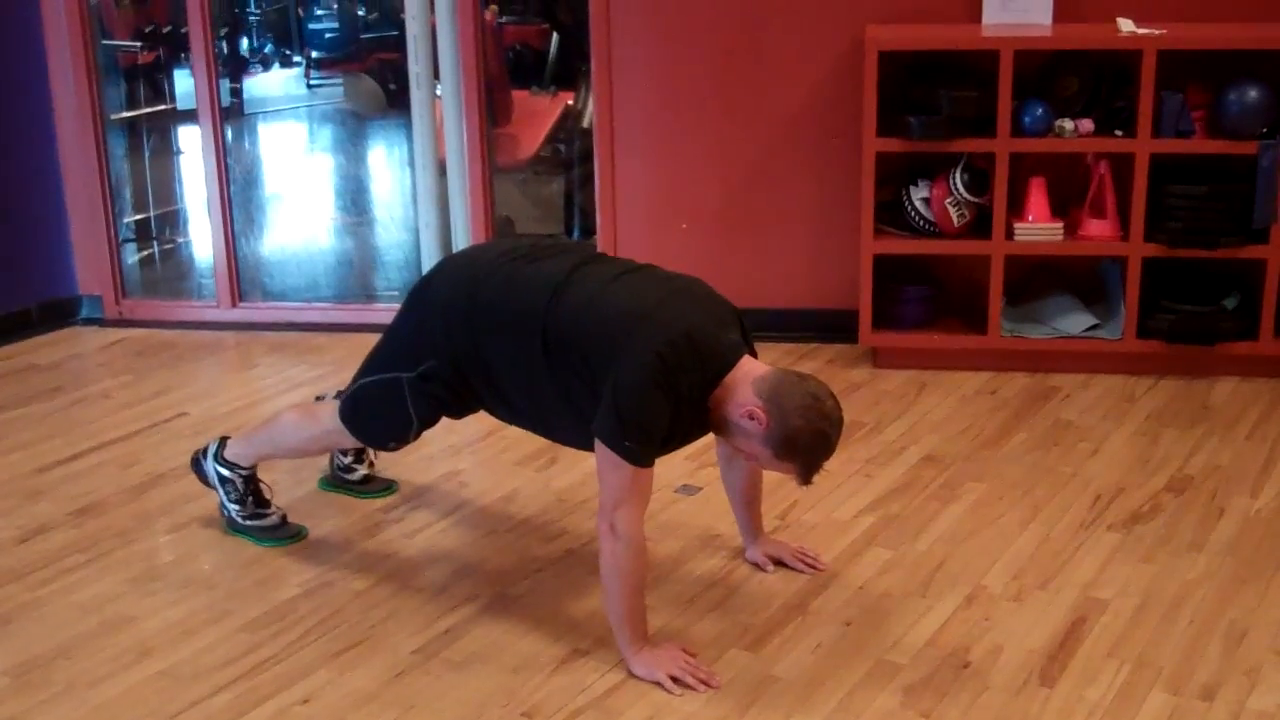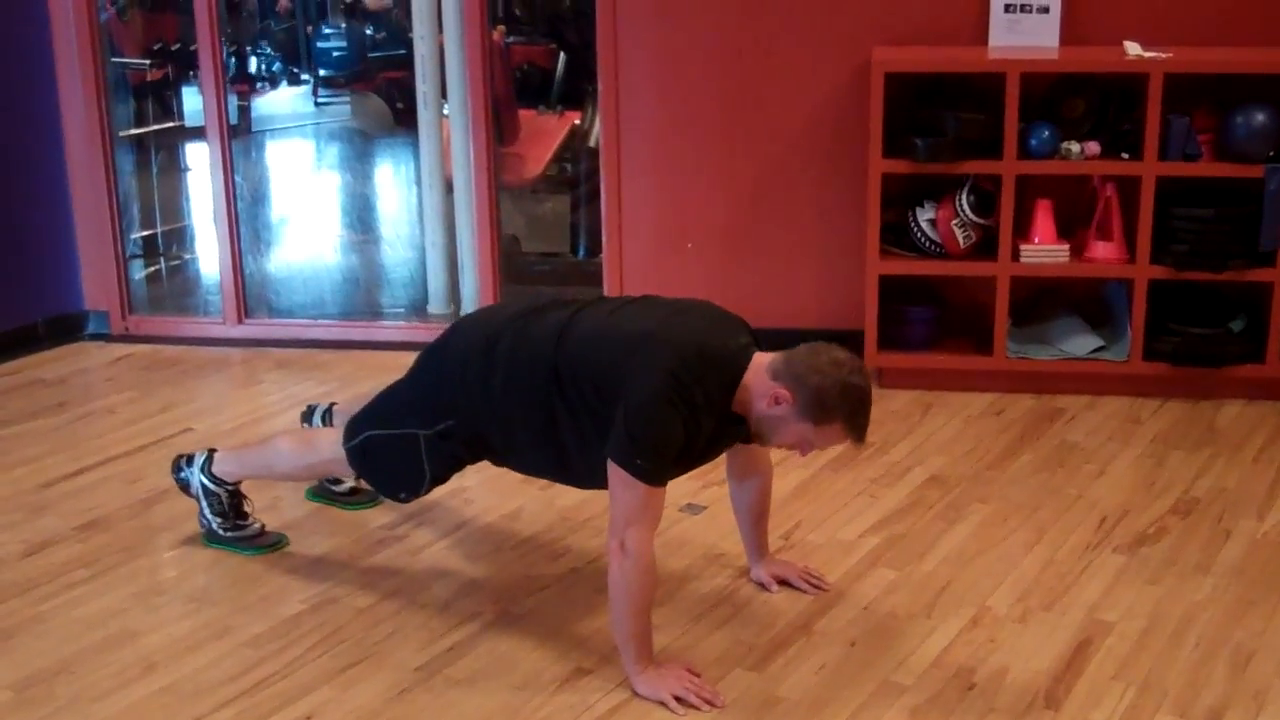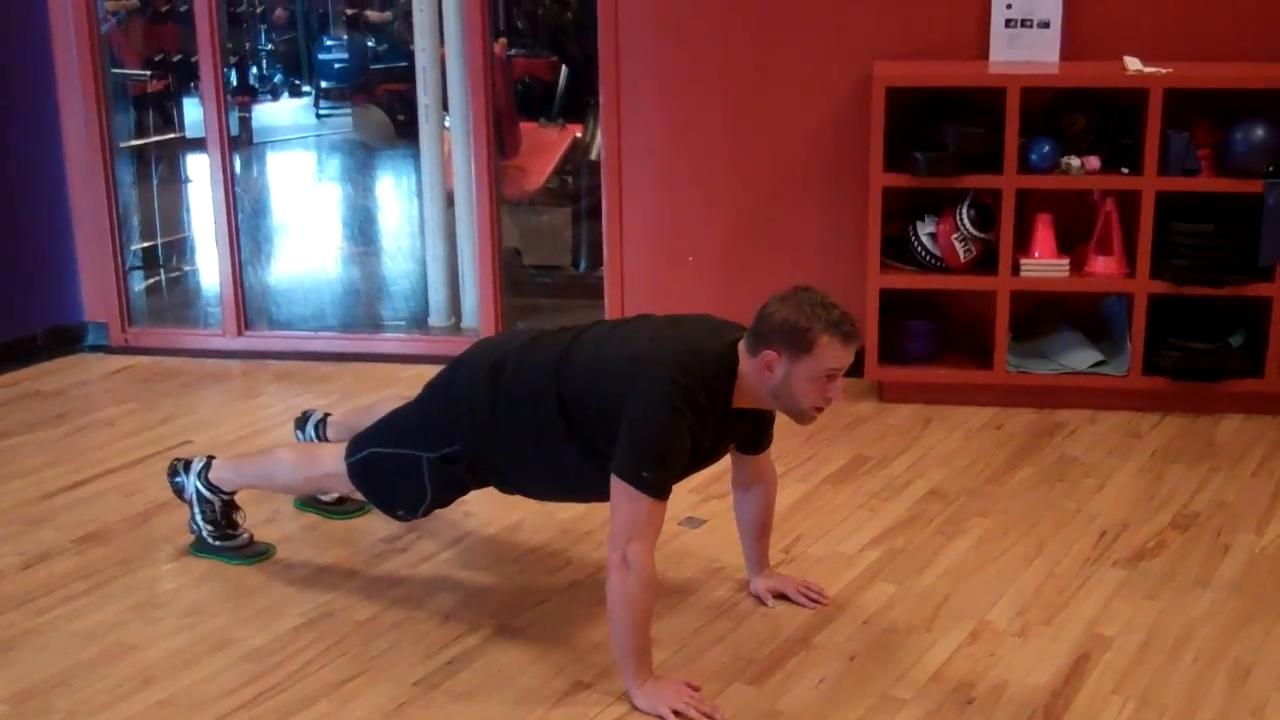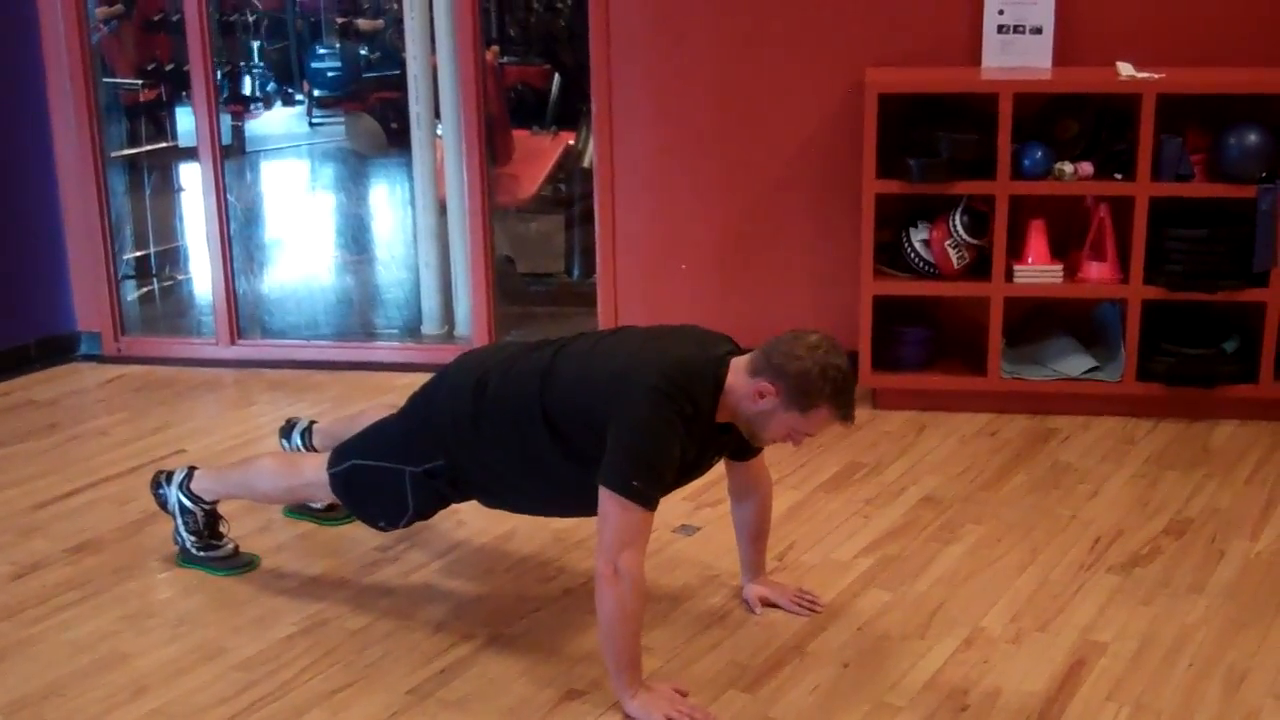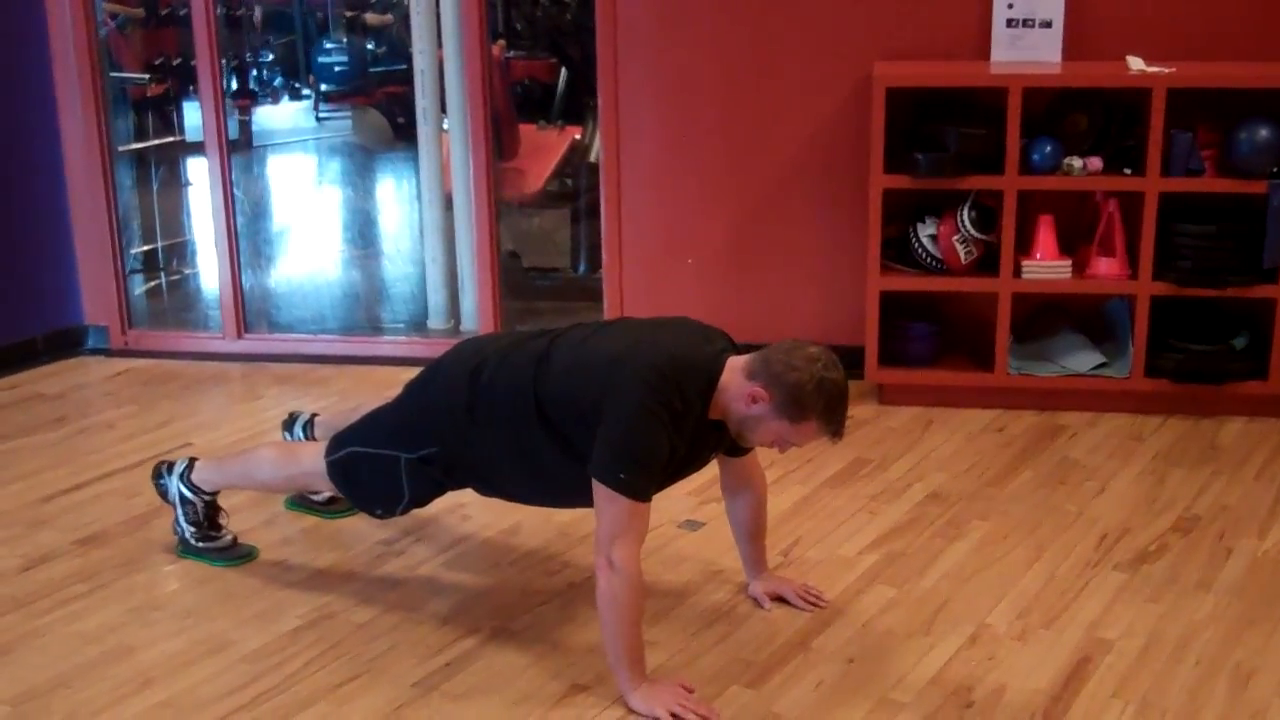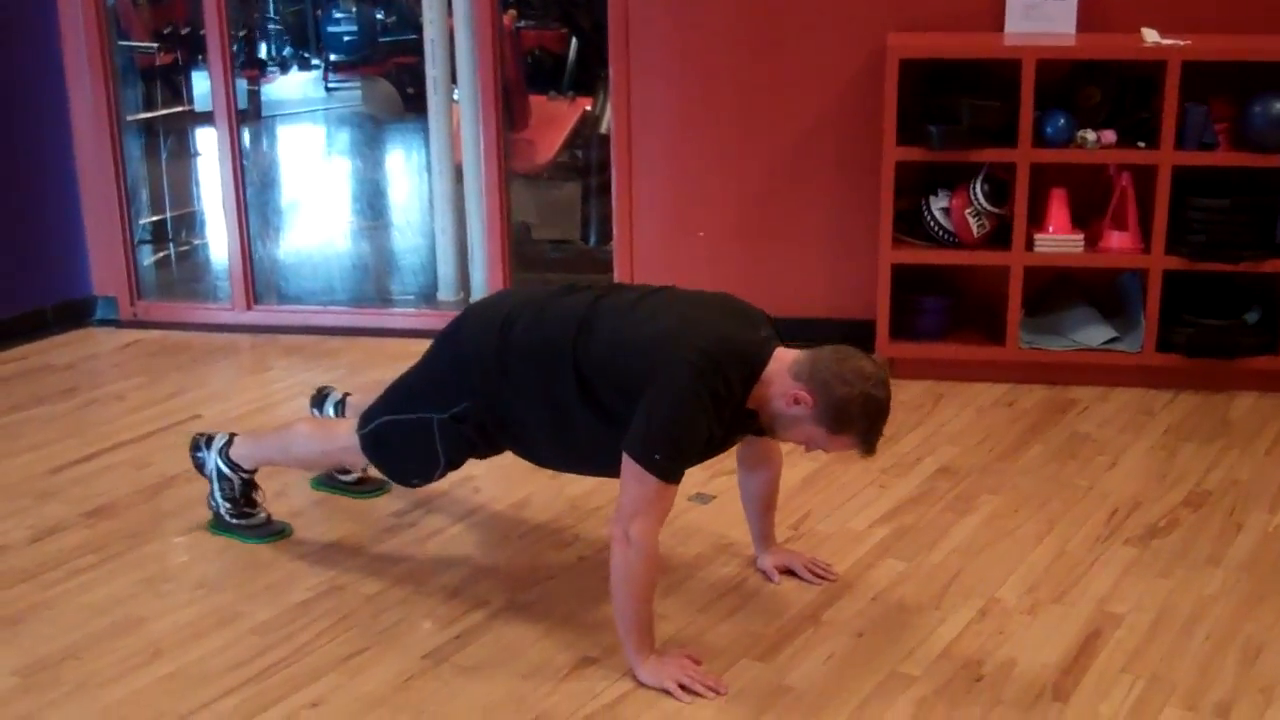
dt=0.5s
person 1, frame 1
left shoulder: (734, 355)
right shoulder: (653, 376)
left elbow: (736, 451)
right elbow: (619, 524)
left wrist: (754, 537)
right wrist: (637, 650)
left hip: (515, 279)
right hip: (463, 307)
right knee: (359, 420)
left ankle: (339, 430)
right ankle: (227, 460)
person 1, frame 2
left shoulder: (745, 362)
right shoulder: (668, 393)
left elbow: (749, 466)
right elbow: (629, 543)
left wrist: (759, 557)
left hip: (515, 353)
right hip: (476, 377)
right knee: (354, 453)
left ankle: (328, 414)
right ankle: (211, 472)
person 1, frame 3
left shoulder: (747, 371)
right shoulder: (671, 397)
left elbow: (754, 475)
right elbow: (629, 555)
left wrist: (759, 570)
left hip: (522, 384)
right hip: (483, 410)
left knee: (406, 425)
right knee: (352, 471)
left ankle: (323, 425)
right ankle: (207, 478)
person 1, frame 4
left shoulder: (736, 376)
right shoulder: (657, 409)
left elbow: (750, 483)
right elbow: (617, 564)
left wrist: (755, 576)
left hip: (504, 389)
right hip: (464, 426)
left knee: (395, 431)
right knee: (330, 479)
left ankle: (307, 434)
right ankle: (189, 490)
person 1, frame 5
left shoulder: (729, 372)
right shoulder: (648, 403)
left elbow: (743, 479)
right elbow: (615, 556)
left wrist: (758, 573)
left hip: (502, 384)
right hip: (460, 415)
right knee: (327, 468)
left ankle: (311, 424)
right ankle: (189, 480)
person 1, frame 6
left shoulder: (763, 355)
right shoulder: (693, 388)
left elbow: (759, 454)
right elbow: (632, 532)
left wrist: (766, 546)
right wrist: (643, 658)
left hip: (527, 337)
right hip: (491, 361)
right knee: (362, 445)
left ankle: (340, 405)
right ankle: (227, 456)
